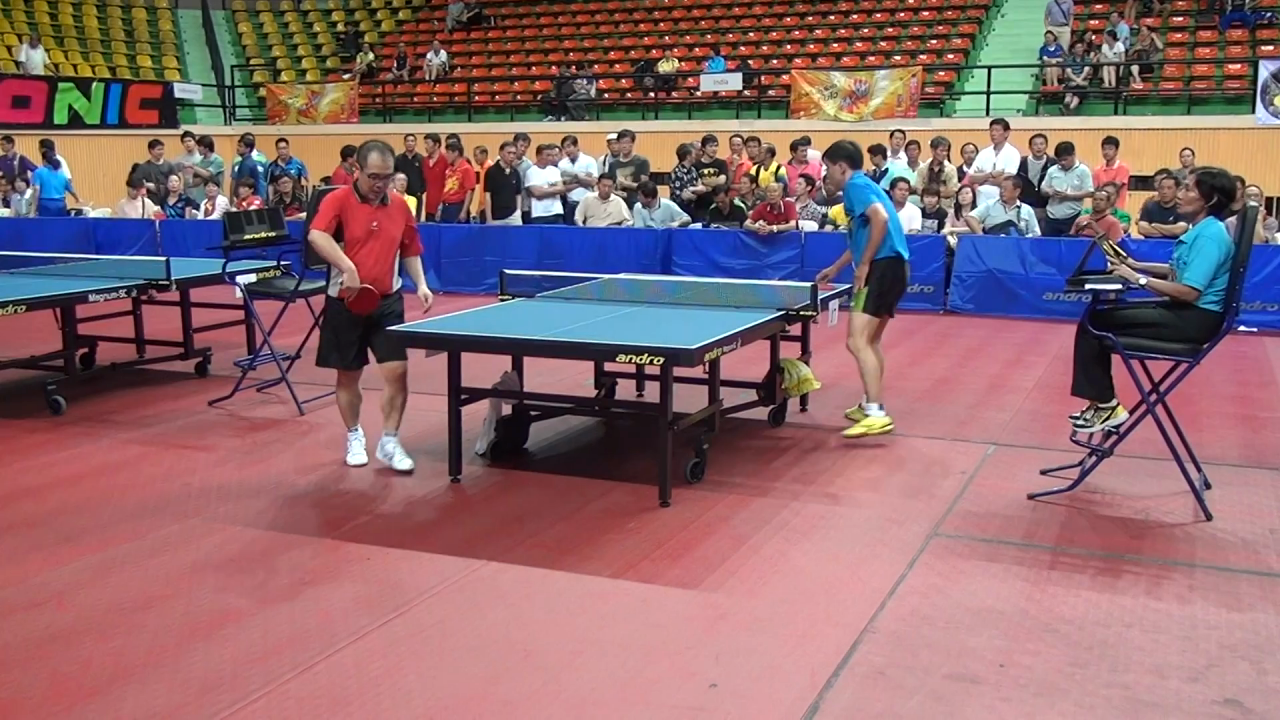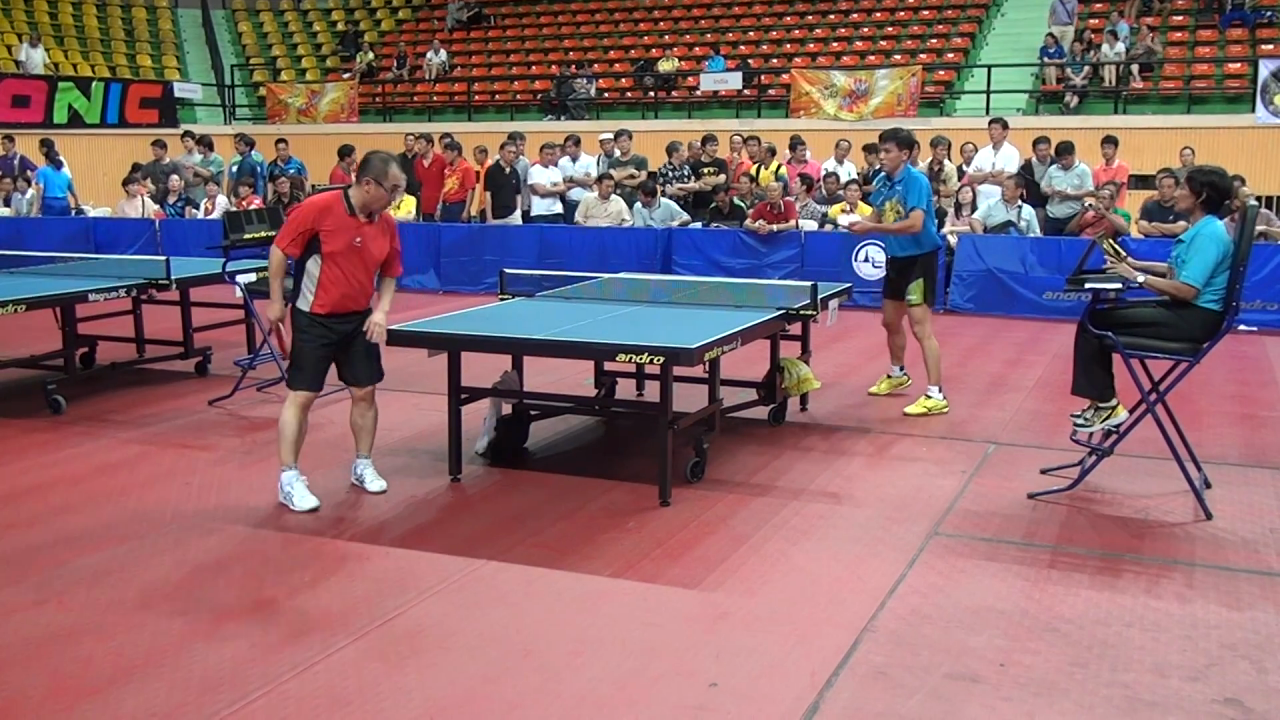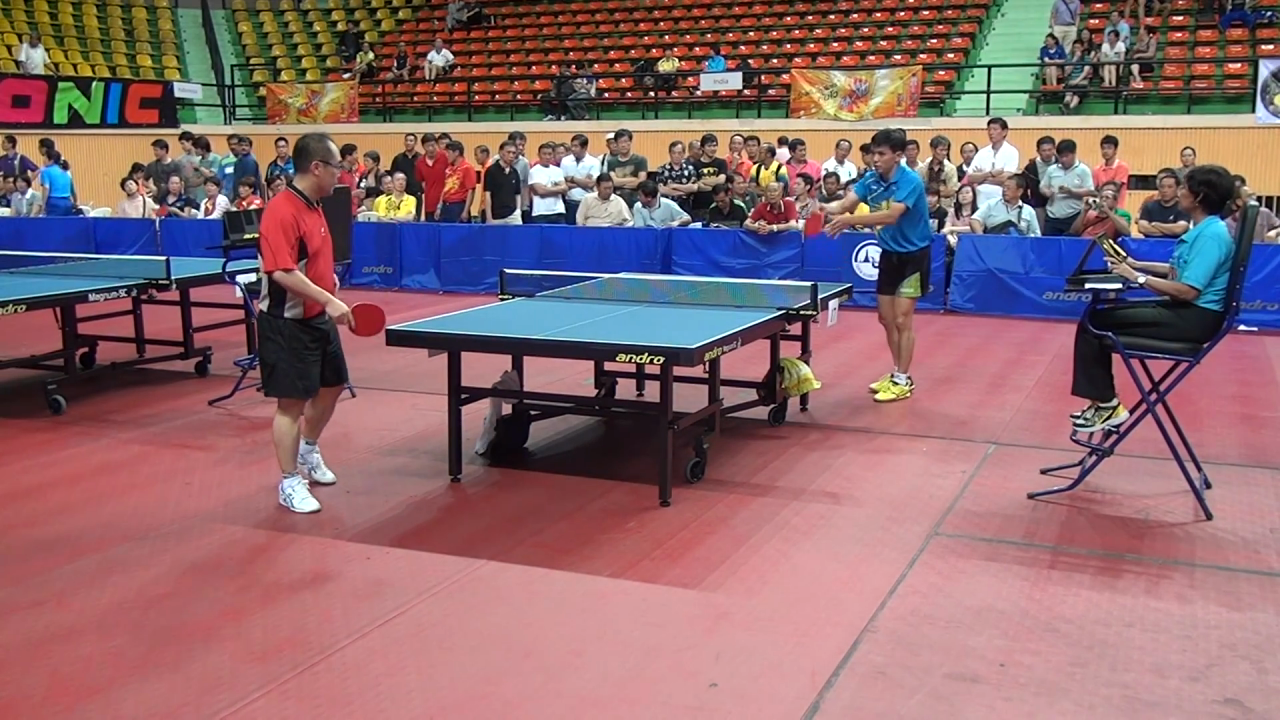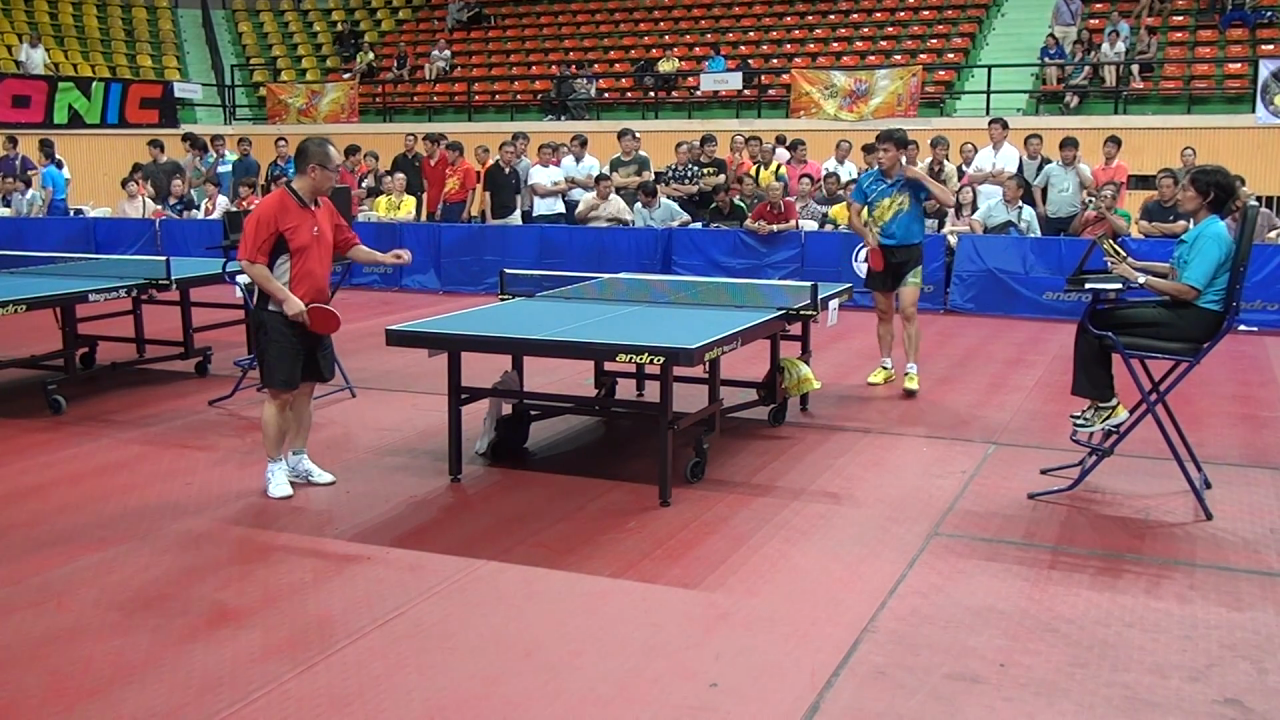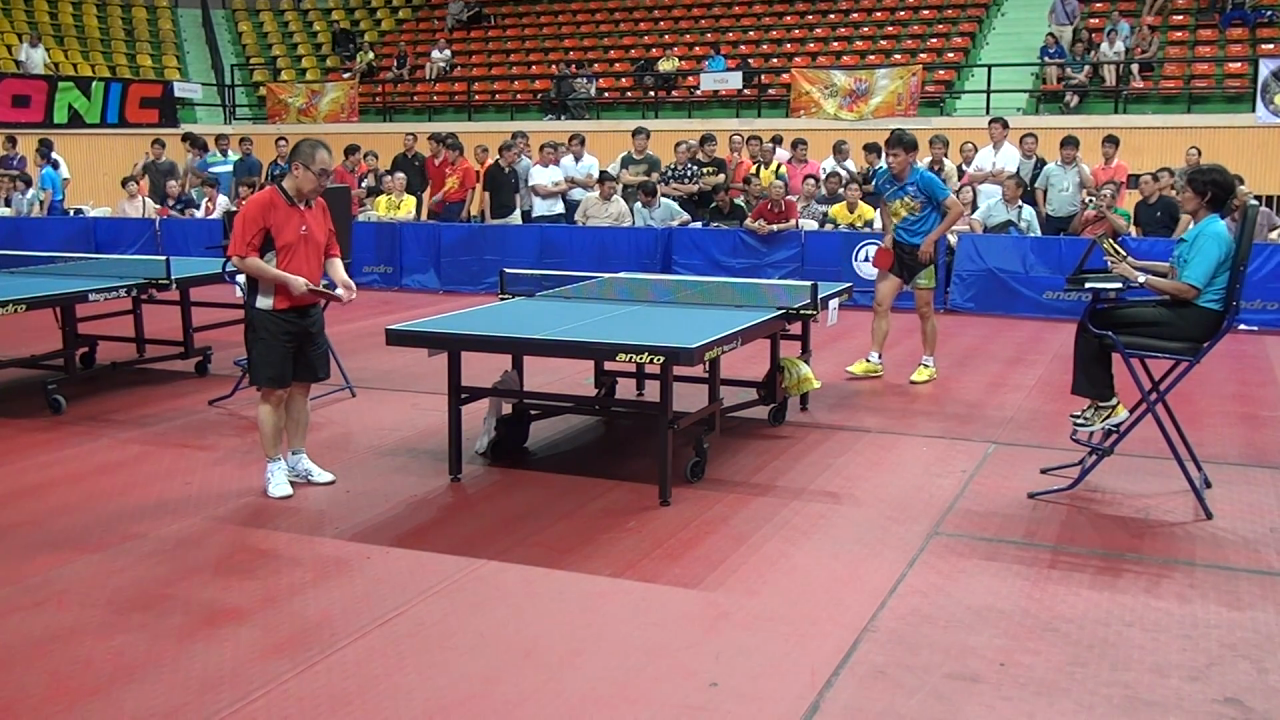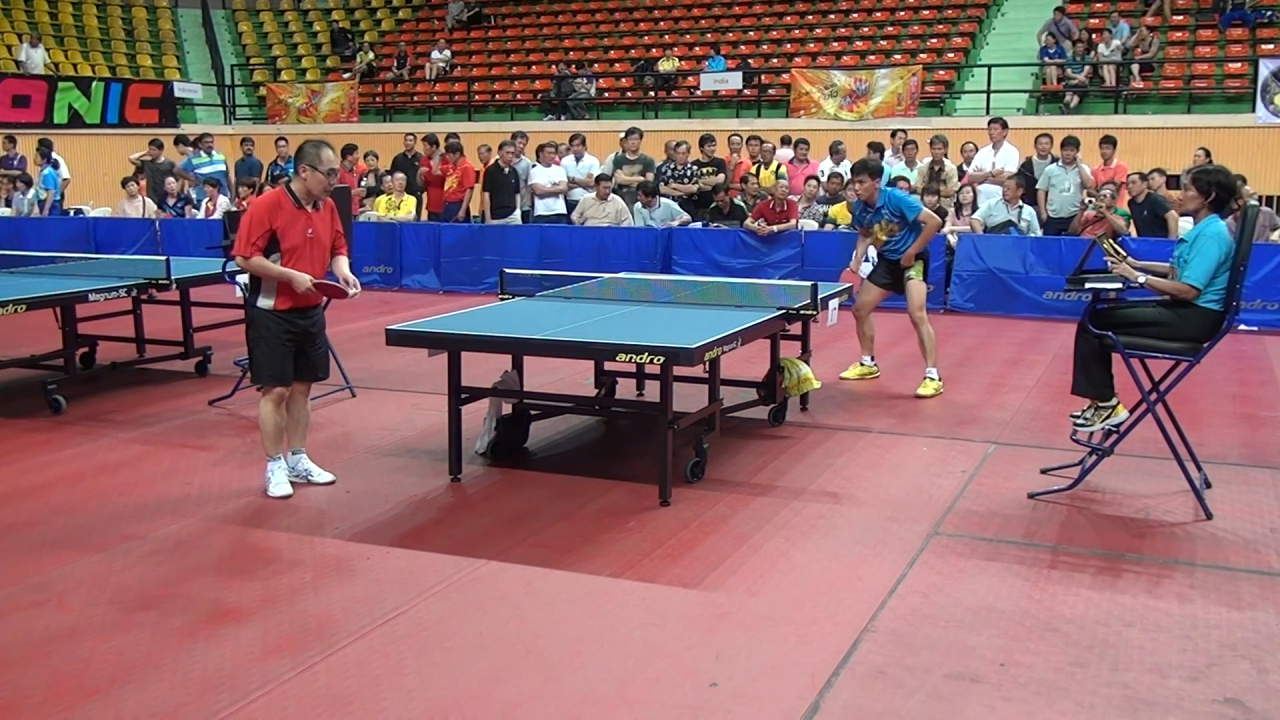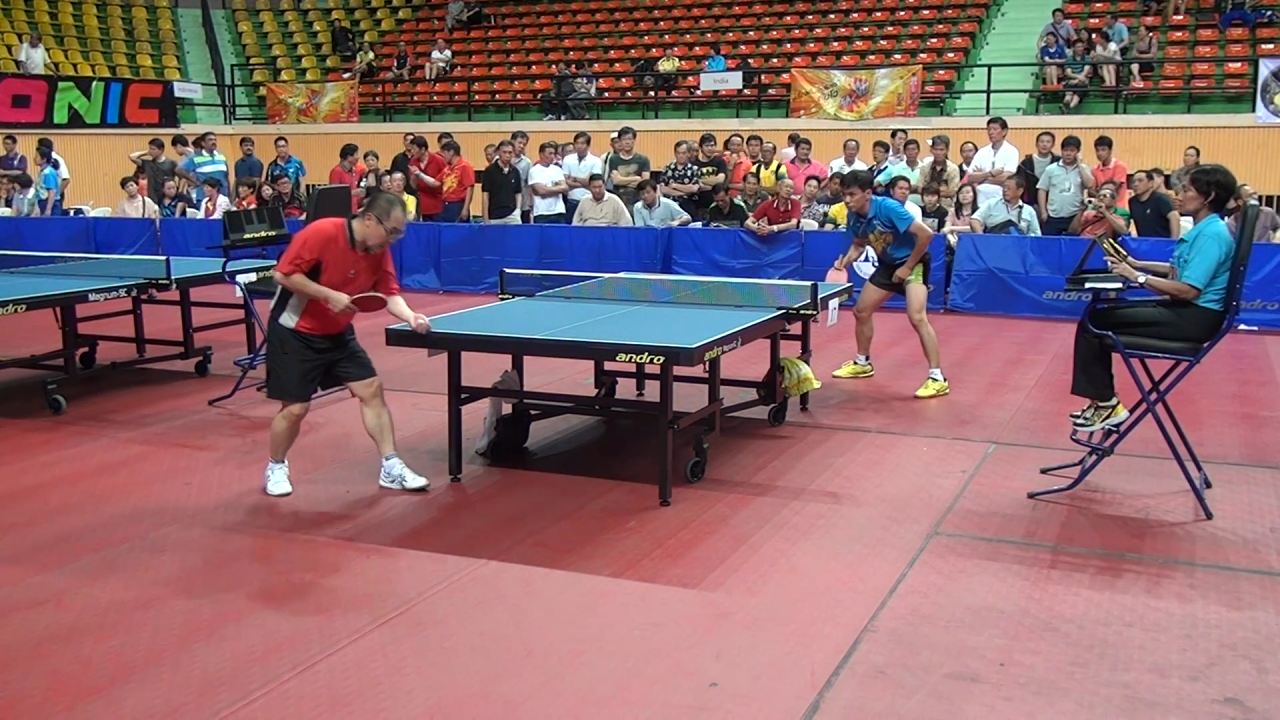
dt=0.7s
person 1, frame 1
left shoulder: (399, 206)
right shoulder: (337, 201)
left elbow: (410, 250)
right elbow: (316, 236)
left wrist: (420, 284)
right wrist: (347, 267)
left hip: (388, 301)
right hip: (345, 302)
left knee: (396, 372)
right knee: (348, 375)
left ankle: (390, 442)
right ankle: (355, 436)
person 1, frame 2
left shoulder: (387, 224)
right shoulder: (317, 208)
left elbow: (389, 273)
right elbow: (280, 251)
left wrist: (381, 311)
right wrist: (276, 301)
left hip: (358, 320)
right hip: (312, 319)
left knee: (365, 393)
right knee: (301, 397)
left ankle: (362, 466)
right ankle: (289, 479)
person 1, frame 3
left shoulder: (312, 205)
right shoulder: (282, 211)
right elbow: (282, 272)
left wrist: (329, 275)
right wrist: (329, 301)
left hip: (318, 319)
right hip: (287, 324)
left knee: (331, 386)
right knee: (292, 404)
left ankle: (307, 452)
right ankle: (290, 483)
person 1, frame 4
left shoulder: (325, 207)
right shoulder: (271, 208)
left elbow: (348, 246)
right elbow: (249, 262)
left wrist: (383, 257)
right wrist: (287, 299)
right hip: (279, 317)
left knee: (305, 390)
right knee: (281, 394)
left ankle: (297, 460)
right ankle: (274, 468)
person 1, frame 5
left shoulder: (319, 206)
right shoulder: (261, 205)
left elbow: (330, 252)
right elbow: (240, 257)
left wrist: (341, 279)
right wrist: (287, 279)
left hip: (309, 313)
right hip: (271, 315)
left knee: (301, 389)
right knee: (274, 392)
left ankle: (297, 460)
right ankle: (274, 468)
person 1, frame 6
left shoulder: (327, 207)
right shoulder: (267, 205)
left elbow: (338, 248)
right elbow: (244, 257)
left wrist: (343, 271)
right wrist: (291, 276)
left hip: (310, 313)
right hip: (272, 314)
left knee: (301, 389)
right knee: (276, 391)
left ankle: (297, 460)
right ankle: (275, 467)
person 1, frame 7
left shoulder: (379, 251)
right shoulder: (321, 233)
left elbow: (389, 293)
right elbow: (284, 274)
left wrist: (410, 316)
right wrist: (329, 296)
left hip: (338, 334)
right hip: (296, 333)
left knee: (372, 391)
right knee: (295, 408)
left ankle: (391, 467)
right ankle: (276, 468)
person 2, frame 1
left shoulder: (1210, 236)
right shoulder: (1201, 231)
left elbow: (1189, 291)
left wrist: (1138, 278)
right wrist: (1137, 265)
left hip: (1193, 319)
right hip: (1181, 312)
left knee: (1094, 322)
right knee: (1097, 317)
left ankle: (1106, 405)
right ankle: (1103, 402)
person 2, frame 2
left shoulder: (1209, 234)
right shoulder: (1200, 229)
left elbow: (1187, 289)
left wrist: (1137, 276)
right wrist: (1136, 264)
left hip: (1193, 318)
right hip: (1182, 311)
left knee: (1094, 322)
right knee: (1098, 317)
left ankle: (1106, 404)
right ankle: (1105, 401)
person 2, frame 3
left shoulder: (1211, 235)
right shoulder: (1203, 230)
left elbow: (1188, 290)
left wrist: (1138, 277)
right wrist: (1138, 265)
left hip: (1194, 318)
right hip: (1183, 311)
left knee: (1094, 322)
right knee: (1098, 316)
left ankle: (1106, 404)
right ankle: (1105, 401)
person 2, frame 4
left shoulder: (1211, 235)
right shoulder: (1202, 230)
left elbow: (1188, 290)
left wrist: (1138, 277)
right wrist: (1138, 264)
left hip: (1193, 318)
right hip: (1182, 311)
left knee: (1094, 322)
right knee: (1097, 317)
left ankle: (1106, 403)
right ankle: (1104, 401)
person 2, frame 5
left shoulder: (1211, 234)
right shoulder: (1203, 229)
left elbow: (1188, 289)
left wrist: (1138, 277)
right wrist: (1137, 264)
left hip: (1193, 318)
right hip: (1182, 311)
left knee: (1094, 321)
right knee: (1097, 315)
left ankle: (1106, 403)
right ankle: (1104, 400)
person 2, frame 6
left shoulder: (1211, 234)
right shoulder: (1203, 230)
left elbow: (1188, 290)
left wrist: (1138, 277)
right wrist: (1137, 264)
left hip: (1193, 318)
right hip: (1182, 311)
left knee: (1094, 322)
right knee: (1098, 316)
left ankle: (1106, 403)
right ankle: (1104, 401)
person 2, frame 7
left shoulder: (1212, 234)
right shoulder: (1204, 229)
left elbow: (1188, 290)
left wrist: (1138, 277)
right wrist: (1137, 264)
left hip: (1194, 318)
right hip: (1183, 311)
left knee: (1094, 321)
right knee: (1098, 316)
left ankle: (1106, 403)
right ankle: (1104, 400)
person 3, frame 1
left shoulder: (855, 186)
right shoulder: (867, 186)
left elbow: (881, 219)
left wrist: (863, 265)
right wrist: (835, 268)
left hip: (882, 266)
right hip: (896, 266)
left knee: (857, 341)
right knee: (871, 340)
left ankle: (876, 414)
right ankle: (870, 406)
person 3, frame 2
left shoulder: (917, 181)
right shoulder: (882, 182)
left elbow: (915, 224)
right elbow: (877, 218)
left wrist: (872, 228)
right wrist: (861, 221)
left hip: (920, 259)
right hip: (896, 259)
left knee: (921, 330)
right knee: (891, 322)
left ankle: (935, 396)
right ankle: (896, 375)
person 3, frame 3
left shoulder: (910, 181)
right shoulder: (871, 180)
left elbow: (891, 216)
right elbow: (847, 203)
left wrist: (849, 220)
right wrist: (829, 210)
left hip: (912, 255)
right hip: (889, 254)
left knee: (902, 320)
right knee: (886, 318)
left ankle: (901, 382)
right ankle: (899, 373)
person 3, frame 4
left shoulder: (915, 178)
right shoulder: (867, 180)
left elbow: (949, 200)
right elbow: (854, 215)
left wrist: (920, 178)
right wrist: (866, 234)
left hip: (909, 251)
right hip: (880, 251)
left knee: (908, 311)
right knee: (883, 313)
left ankle: (911, 371)
right ankle: (886, 365)
person 3, frame 5
left shoulder: (926, 180)
right shoulder: (883, 179)
left elbow: (956, 209)
left wrist: (931, 239)
right wrist: (888, 234)
left hip: (920, 250)
right hip: (896, 248)
left knee: (924, 310)
right knee: (880, 305)
left ankle: (928, 364)
right ankle: (874, 360)
person 3, frame 6
left shoulder: (897, 199)
right shoulder: (859, 207)
left elbow: (935, 222)
left wrist: (912, 251)
right wrist: (857, 259)
left hip: (913, 259)
right hip: (887, 261)
left knee: (917, 314)
right knee: (860, 309)
left ankle: (933, 376)
right ankle: (868, 363)
person 3, frame 7
left shoulder: (888, 208)
right shoulder: (854, 217)
left elbow: (926, 233)
right elbow: (859, 245)
left wrist: (908, 266)
right wrist: (846, 260)
left hip: (913, 263)
right hip: (888, 265)
left knee: (917, 317)
right knee: (861, 311)
left ankle: (937, 378)
right ankle: (862, 363)
